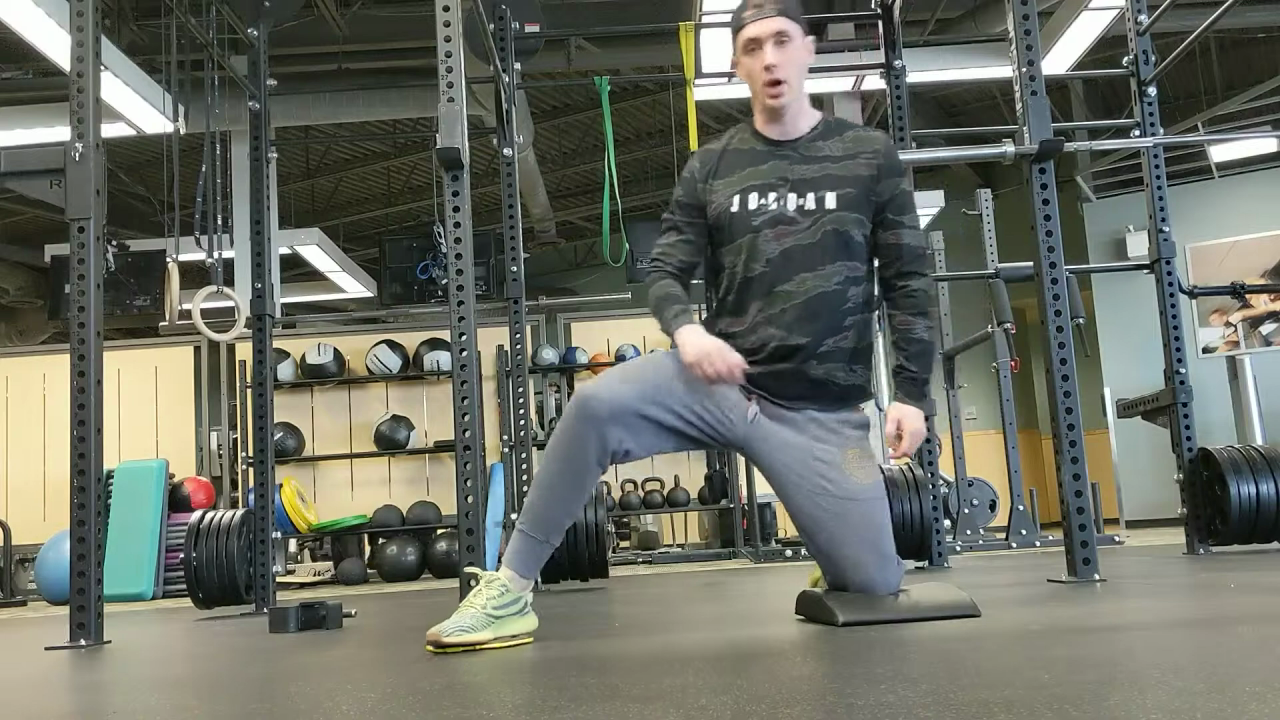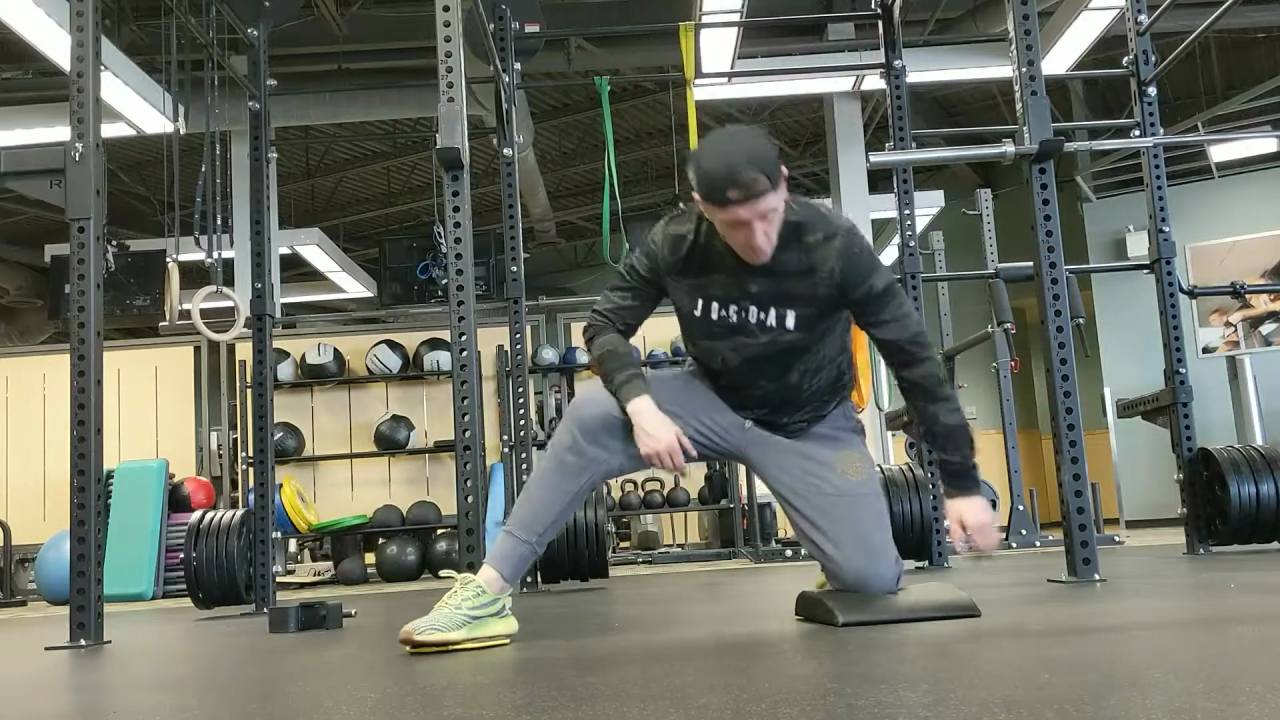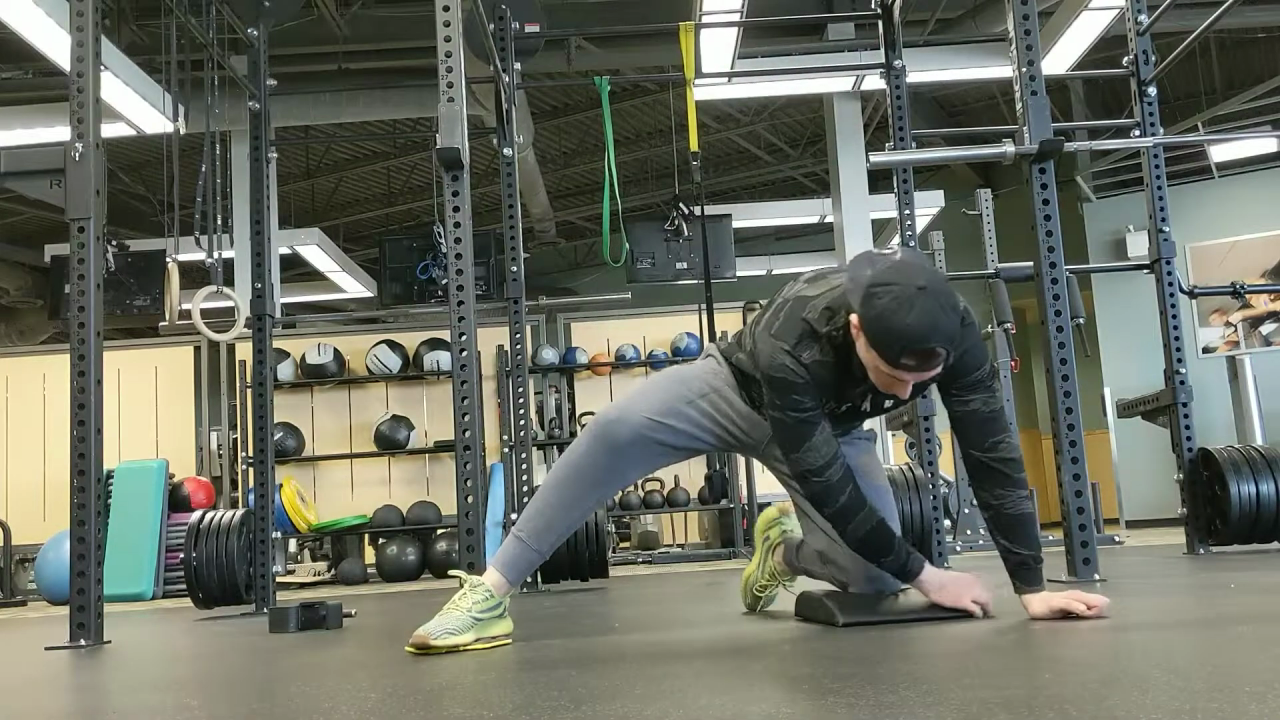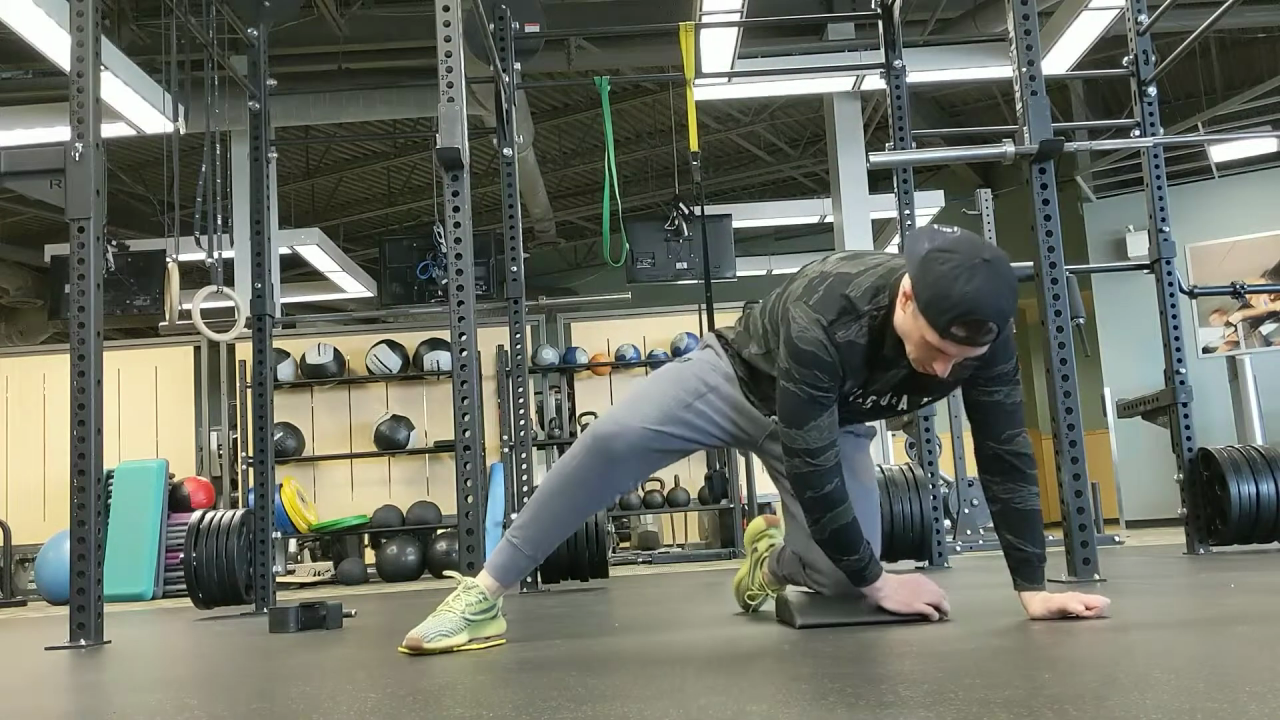
dt=0.7s
person 1, frame 1
left shoulder: (870, 157)
right shoulder: (710, 169)
left elbow: (907, 284)
right elbow: (666, 272)
left wrist: (909, 392)
right wrist: (686, 331)
left hip: (821, 406)
right hip: (722, 371)
left knee: (872, 584)
right knee: (598, 404)
left ankle: (835, 559)
right ankle: (510, 589)
person 1, frame 2
left shoulder: (834, 248)
right shoulder: (673, 243)
left elbow: (915, 359)
right elbow: (603, 327)
left wrist: (962, 486)
right wrist: (639, 404)
left hip: (812, 428)
right hip: (715, 400)
left knee: (872, 579)
right knee: (591, 415)
right ankle: (489, 592)
person 1, frame 3
left shoulder: (951, 332)
right shoulder: (792, 338)
left elbow: (993, 457)
right elbow: (821, 479)
left wrist: (1031, 586)
right wrist: (924, 573)
left hip: (833, 427)
right hip: (740, 390)
left knee: (876, 577)
right knee: (619, 429)
left ankle: (786, 546)
right ankle: (490, 593)
person 1, frame 4
left shoulder: (981, 332)
right shoulder: (825, 311)
left elbow: (1005, 457)
right elbow: (808, 465)
left wrist: (1031, 587)
right wrist: (877, 579)
left hip: (829, 420)
right hip: (740, 376)
left knee: (842, 576)
right knee: (616, 439)
left ankle: (773, 553)
right ankle: (483, 596)
